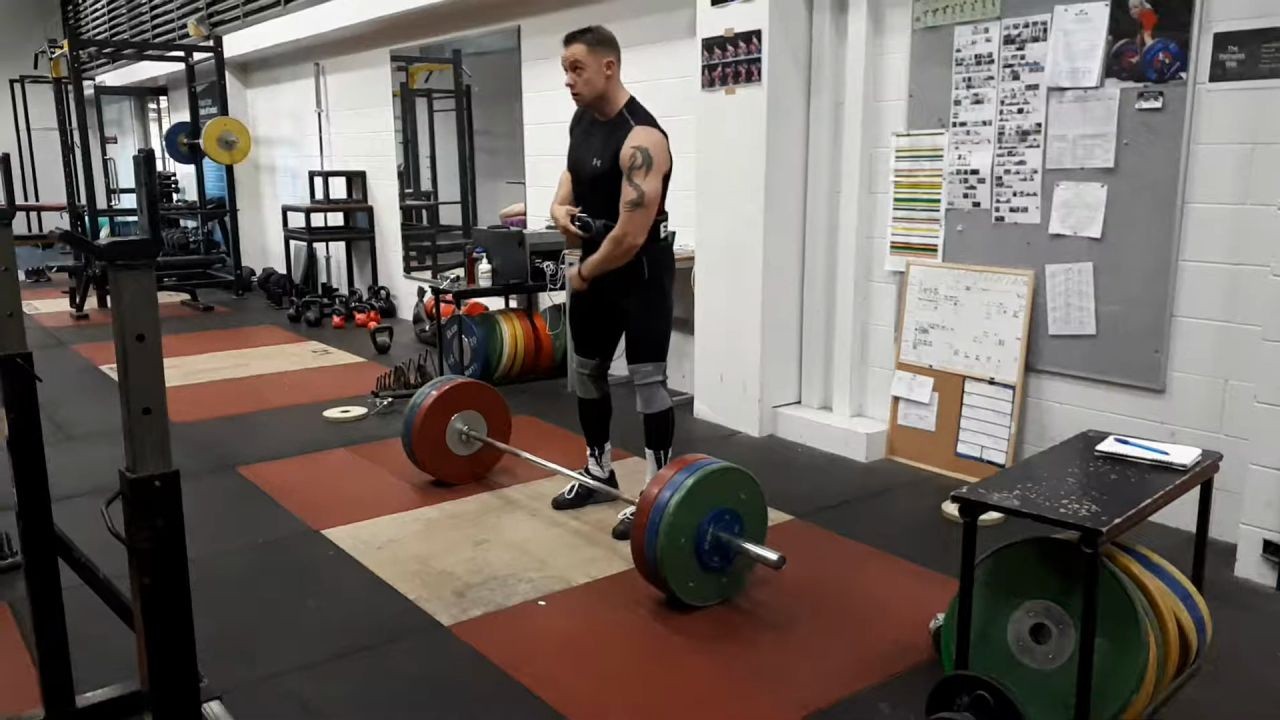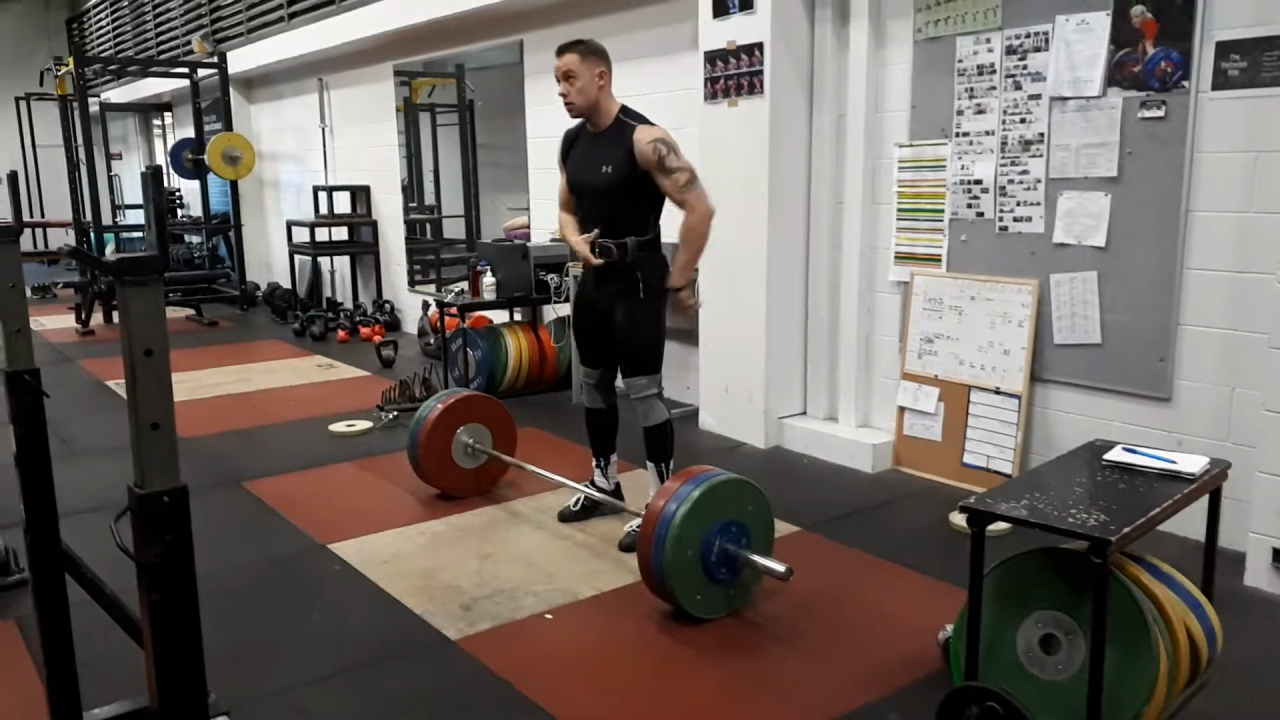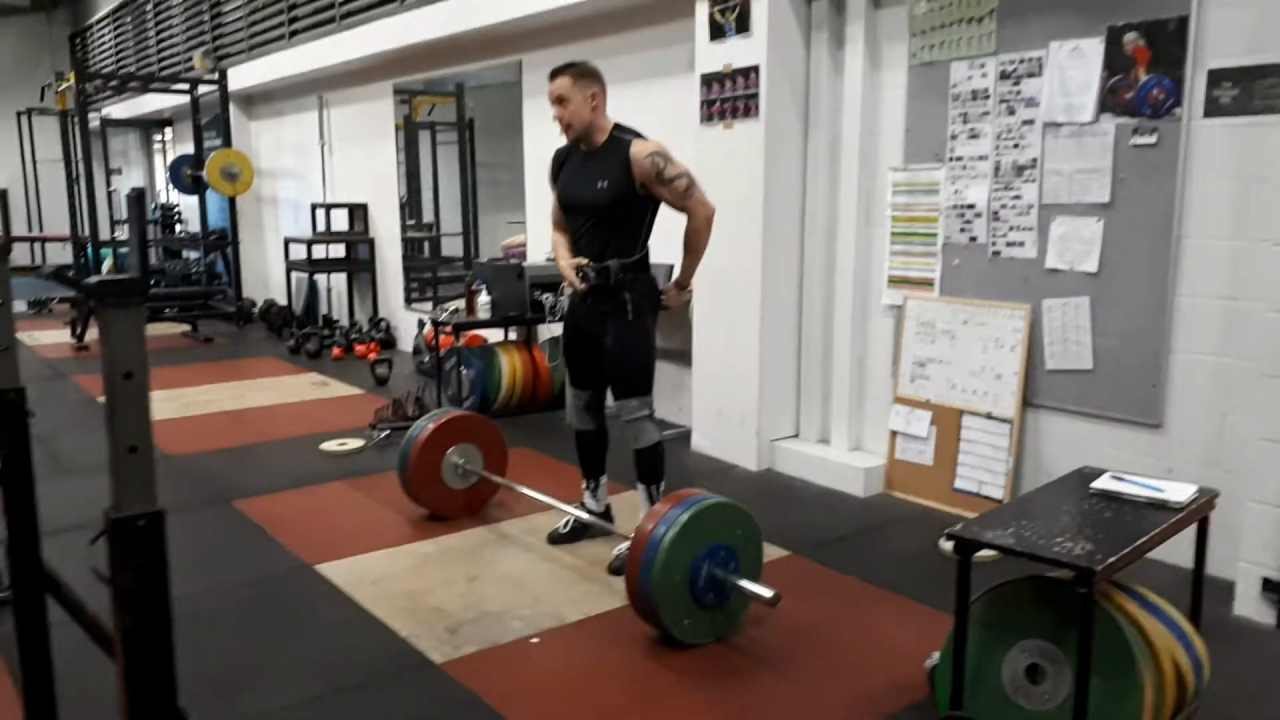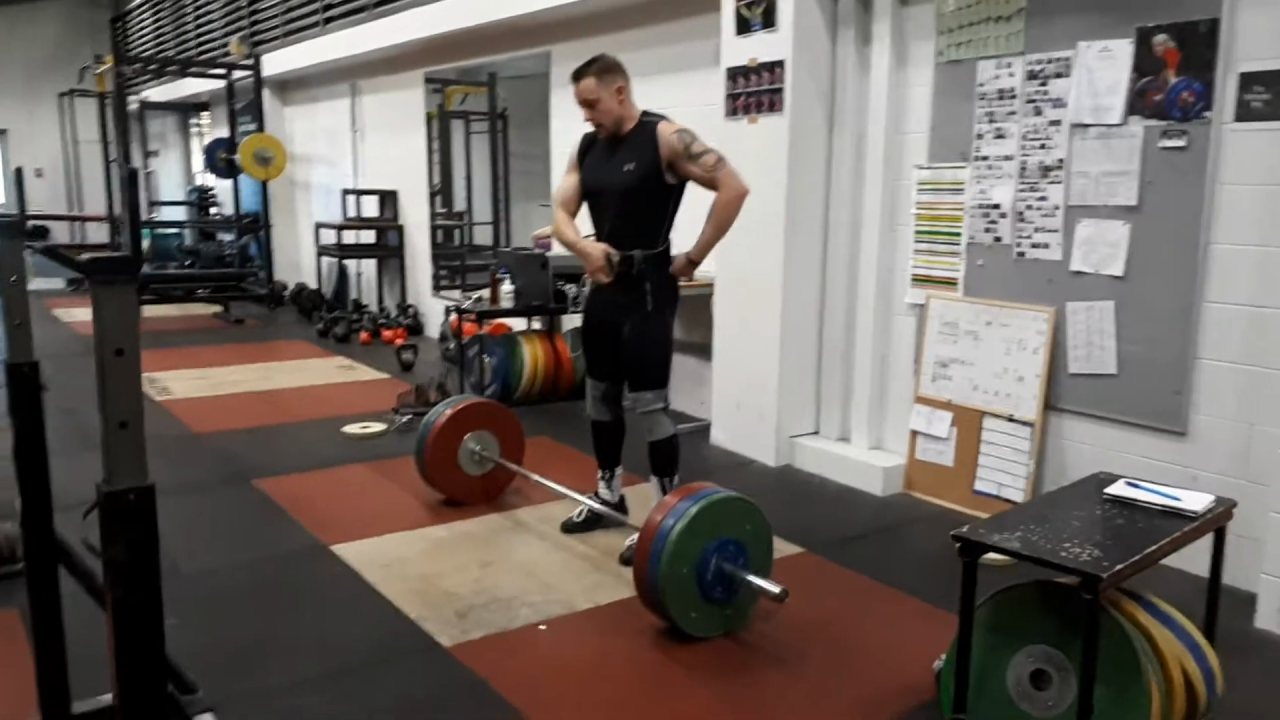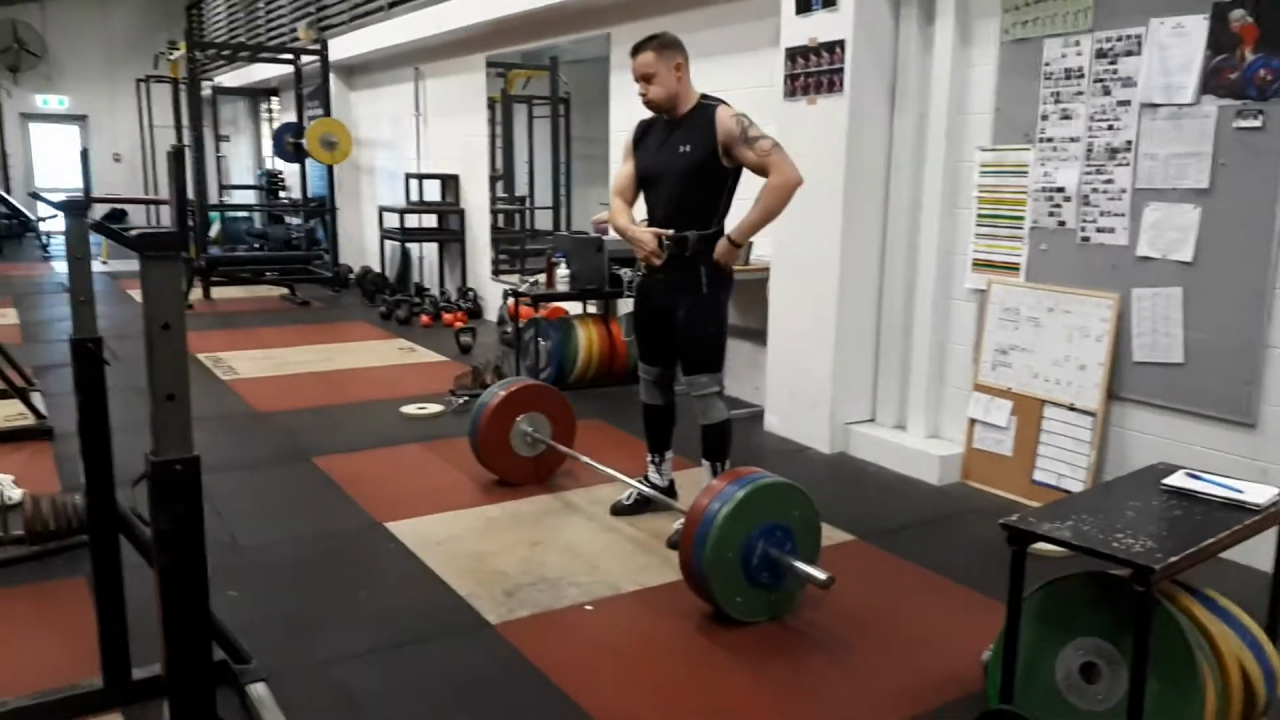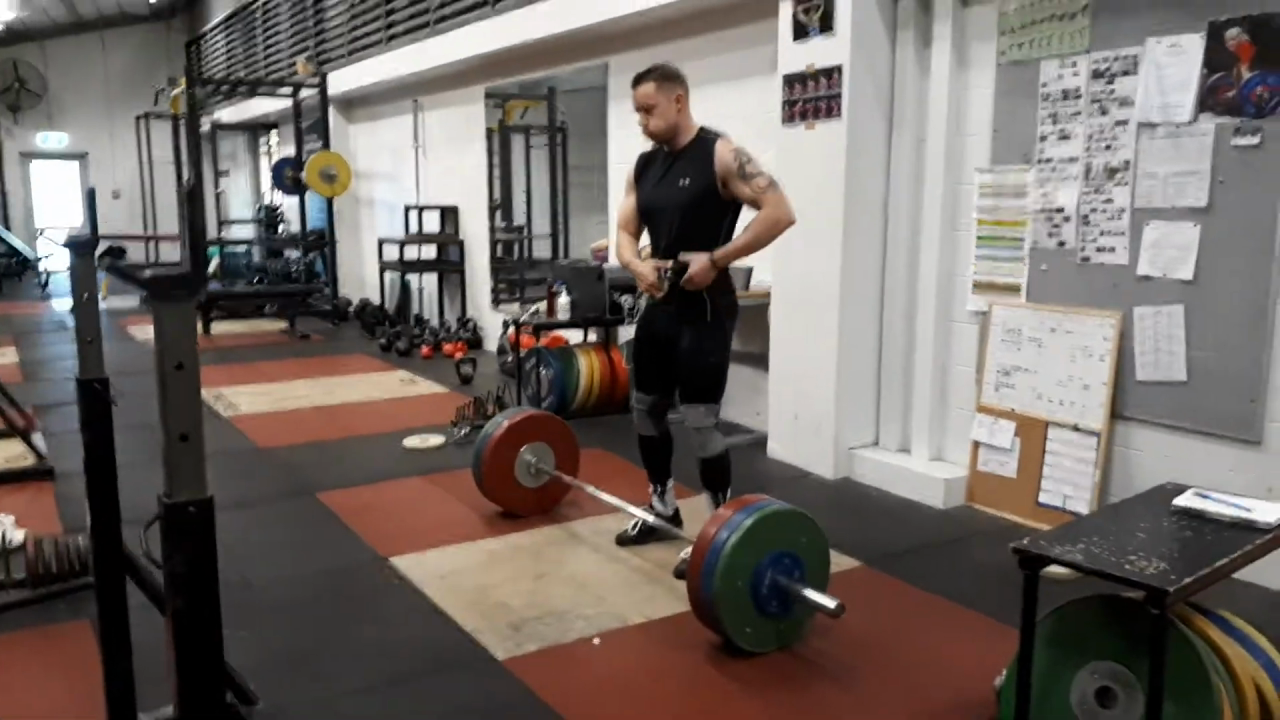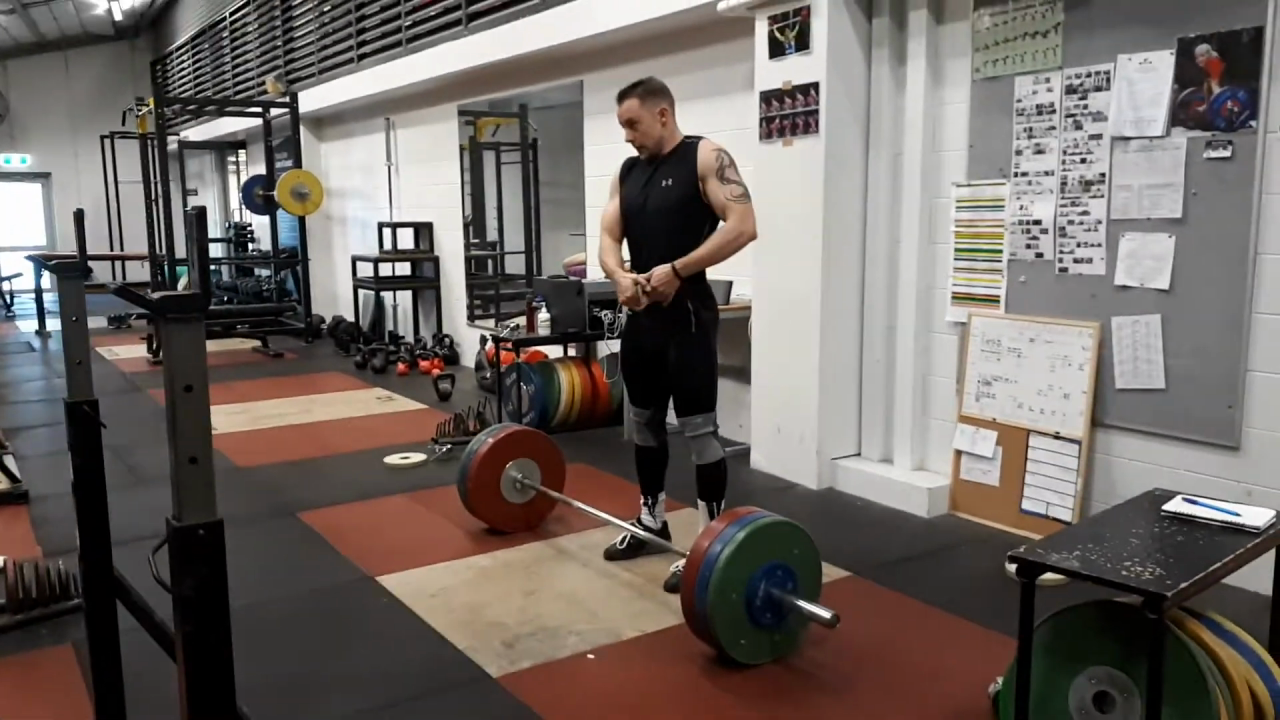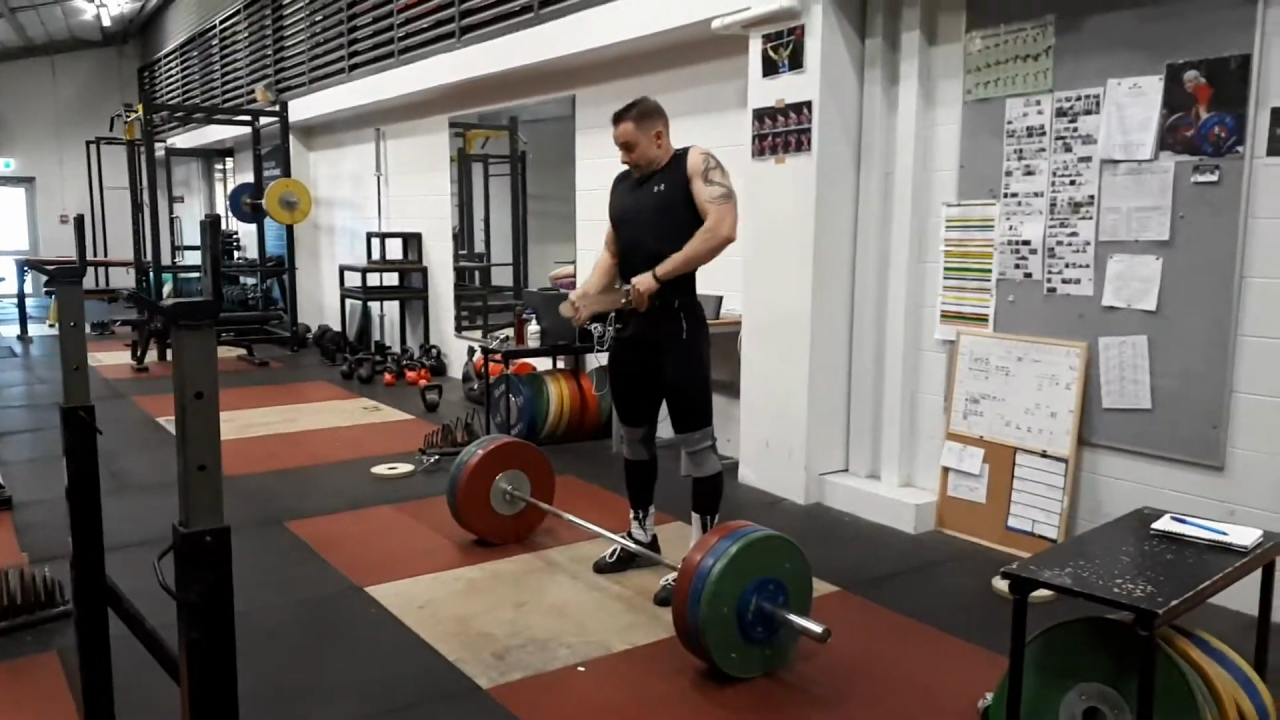
dt=0.4s
person 1, frame 1
left shoulder: (640, 139)
right shoulder: (582, 119)
left elbow: (632, 235)
left wrist: (584, 273)
right wrist: (559, 205)
left hip: (641, 268)
right hip: (593, 265)
left knee: (646, 378)
right knee: (586, 371)
right ankle: (598, 472)
person 1, frame 2
left shoulder: (644, 139)
right shoulder: (572, 142)
left elbow: (699, 209)
left wrist: (680, 283)
right wrist: (577, 242)
left hip: (638, 279)
right hip: (593, 278)
left knee: (643, 390)
right knee: (593, 382)
right ankle: (604, 483)
person 1, frame 3
left shoulder: (638, 154)
right shoulder: (563, 160)
left elbow: (701, 211)
left wrist: (681, 284)
right wrist: (565, 262)
left hip: (627, 298)
right hip: (583, 298)
left knee: (634, 412)
right knee: (583, 404)
right ankle: (594, 505)
person 1, frame 4
left shoulder: (666, 137)
right shoulder: (587, 147)
left elbow: (733, 188)
right elbow: (561, 212)
left wrist: (693, 257)
right wrist: (585, 246)
left hip: (647, 288)
right hip: (604, 287)
left knee: (648, 404)
right knee: (600, 395)
right ankle: (609, 495)
person 1, frame 5
left shoulder: (722, 121)
right shoulder: (643, 133)
left elbow: (787, 175)
right elbow: (618, 201)
left wrist: (736, 240)
right wrist: (634, 232)
left hip: (699, 273)
right hip: (655, 272)
left knee: (703, 389)
right knee: (652, 379)
right ankle: (658, 478)
person 1, frame 6
left shoulder: (721, 155)
right shoulder: (644, 166)
left elbow: (780, 212)
right elbow: (625, 231)
left wrist: (716, 259)
right wrist: (637, 265)
left hip: (704, 305)
right hip: (660, 304)
left knee: (699, 420)
right knee: (646, 408)
right ankle: (663, 509)
person 1, frame 7
left shoulder: (705, 157)
right shoulder: (628, 171)
left elbow: (743, 225)
right elbow: (609, 235)
left wrist: (677, 270)
right wrist: (620, 276)
left hip: (687, 312)
right hip: (641, 315)
left knee: (697, 427)
right knee: (643, 421)
right ankle: (652, 522)
person 1, frame 8
left shoulder: (697, 164)
right shoulder: (622, 184)
left elbow: (722, 227)
right elbow: (612, 250)
left wrist: (657, 276)
right wrist: (586, 293)
left hip: (678, 324)
right hip: (630, 326)
left knee: (695, 441)
right knee: (634, 436)
right ankle: (641, 535)
